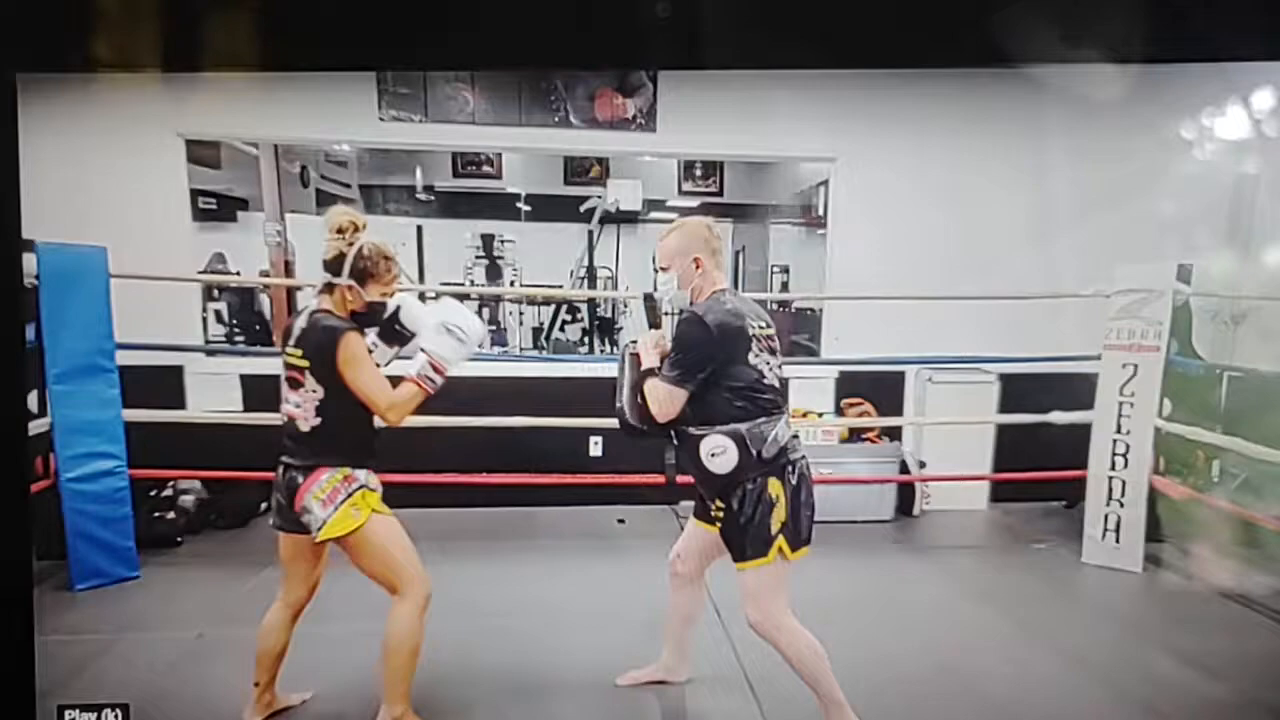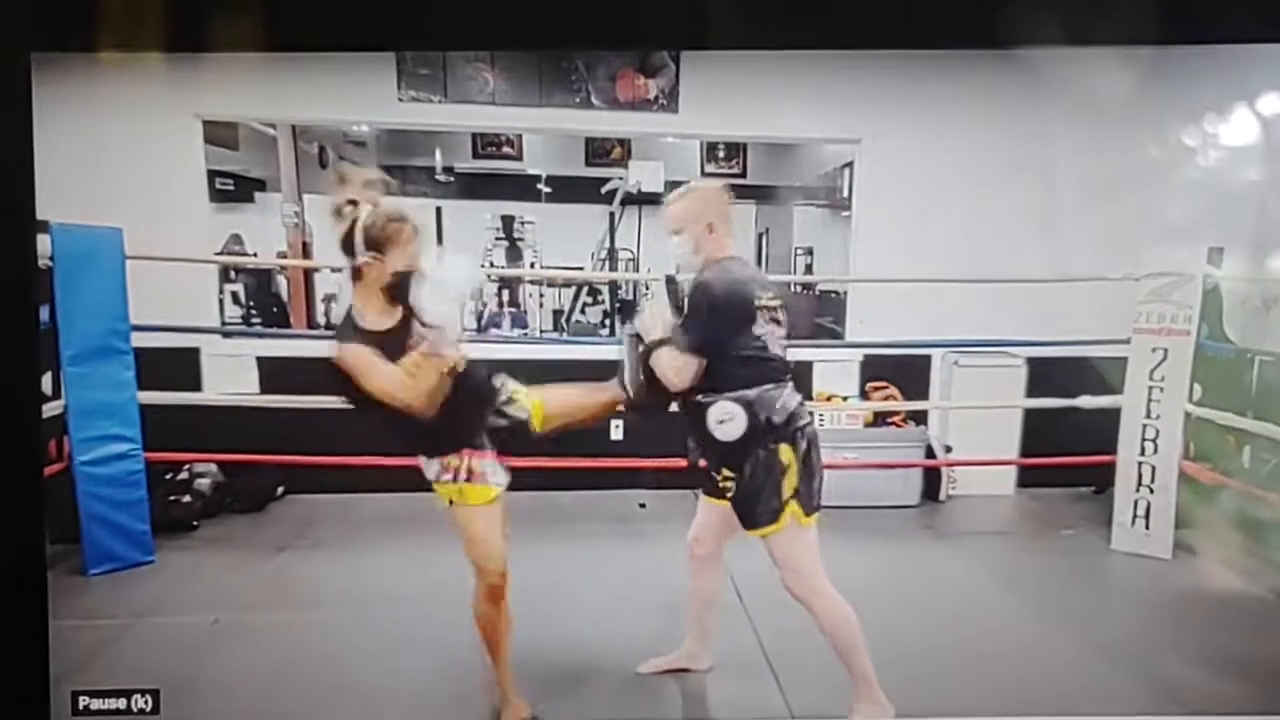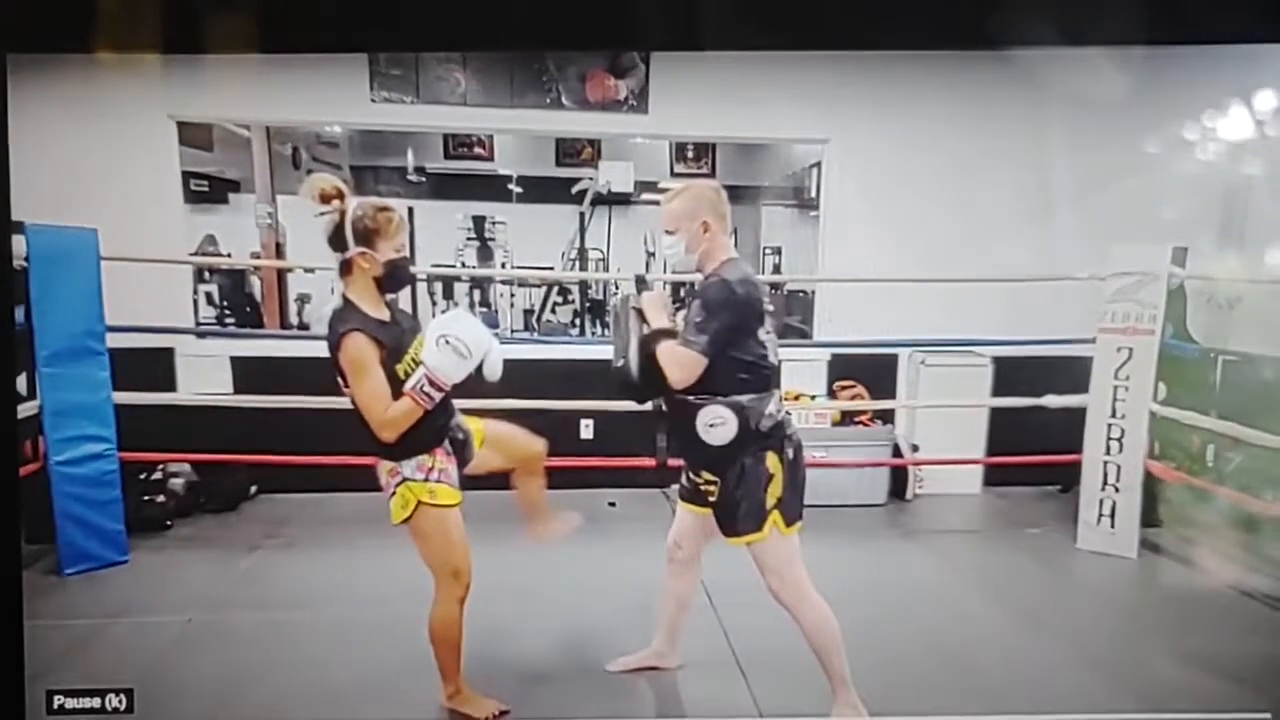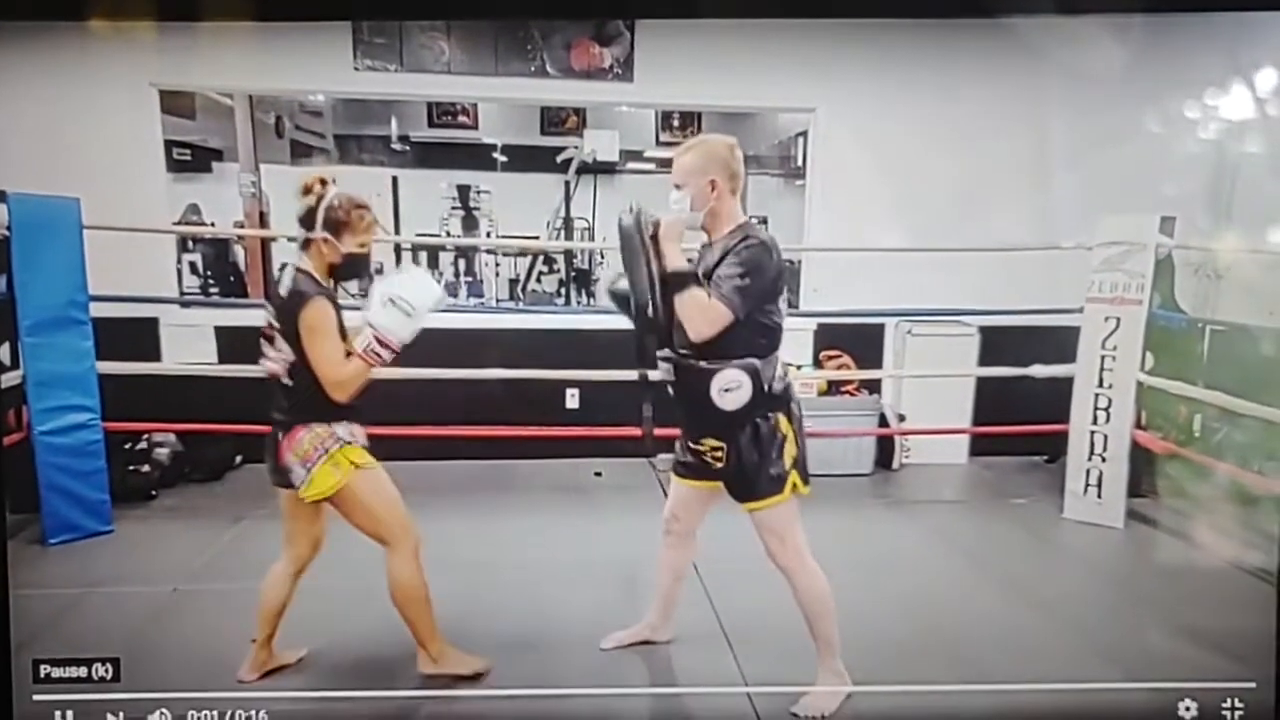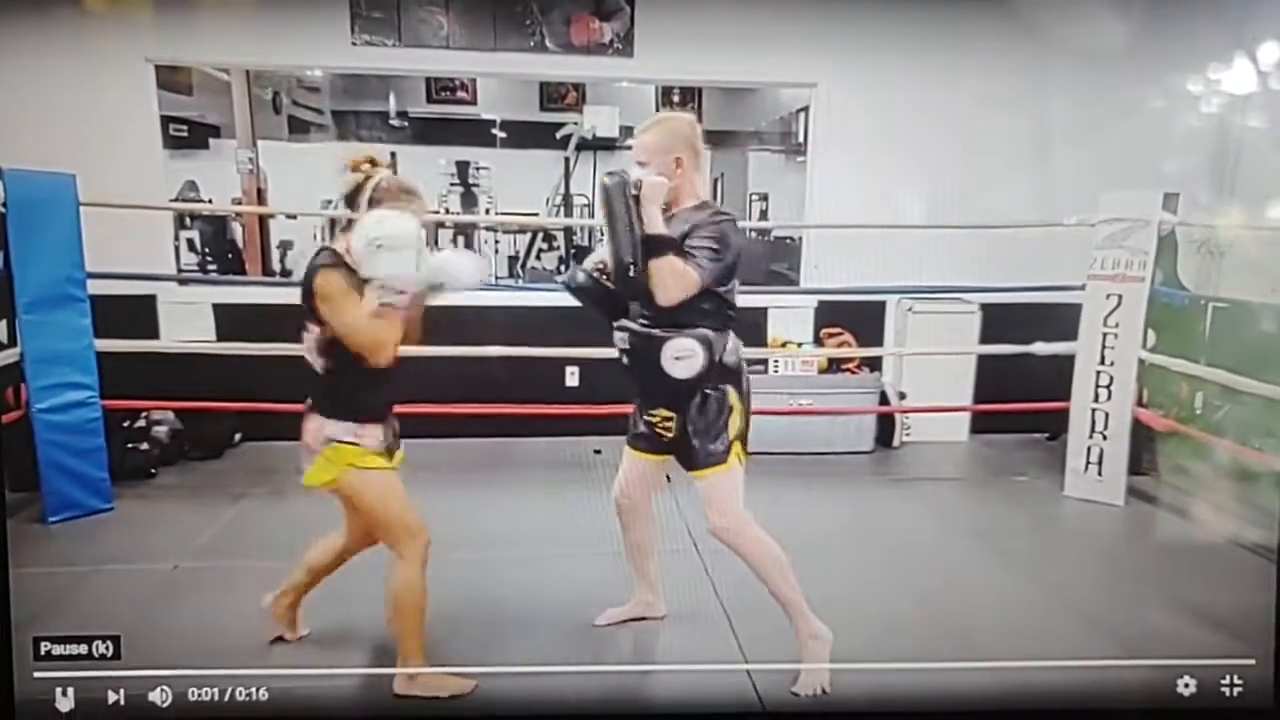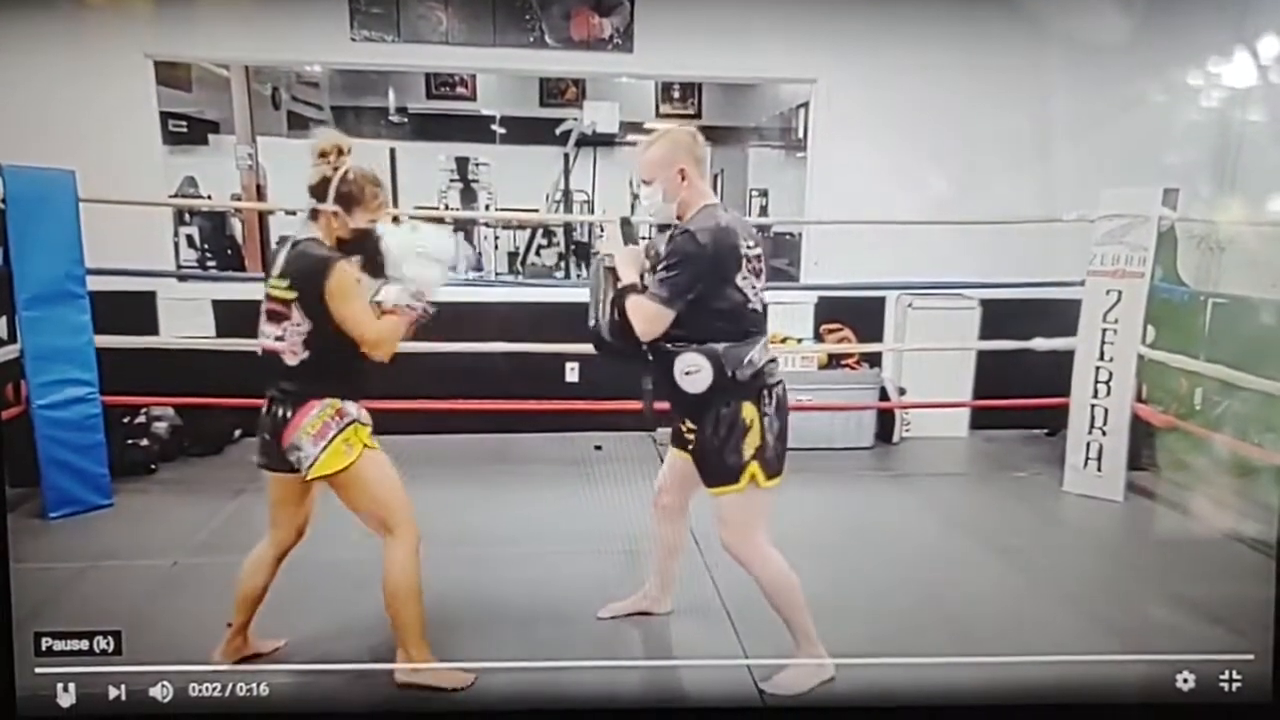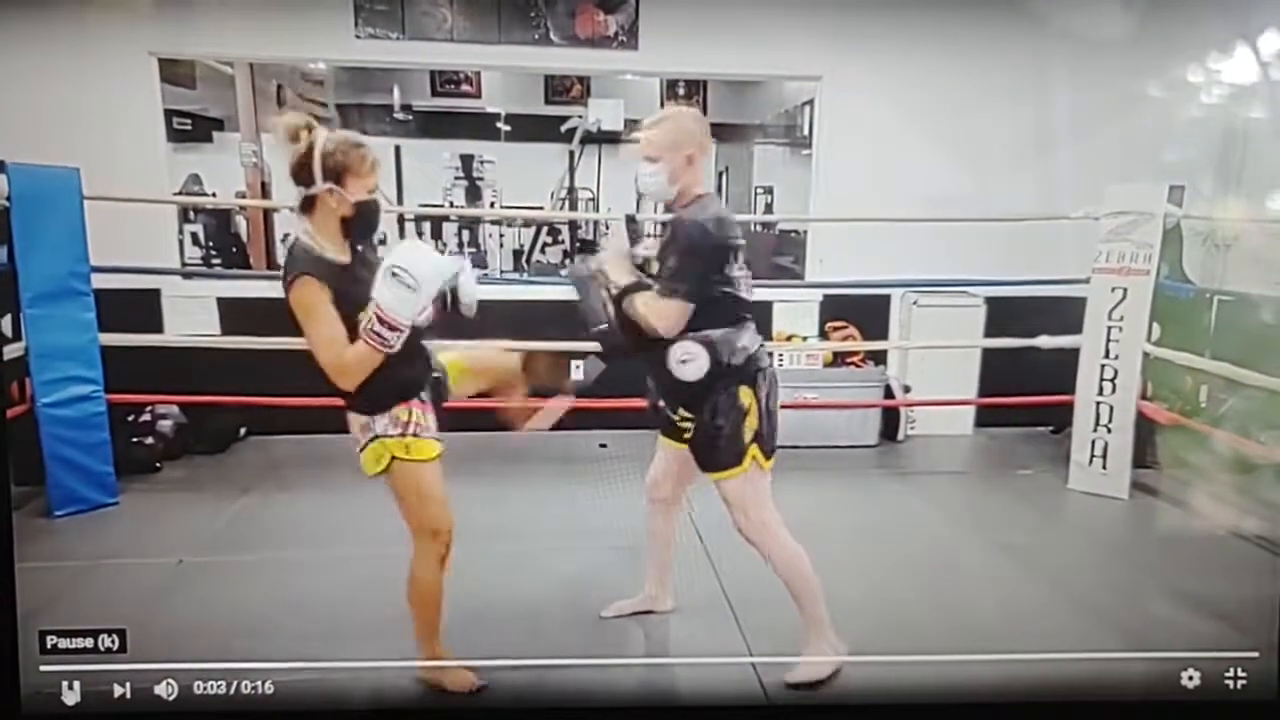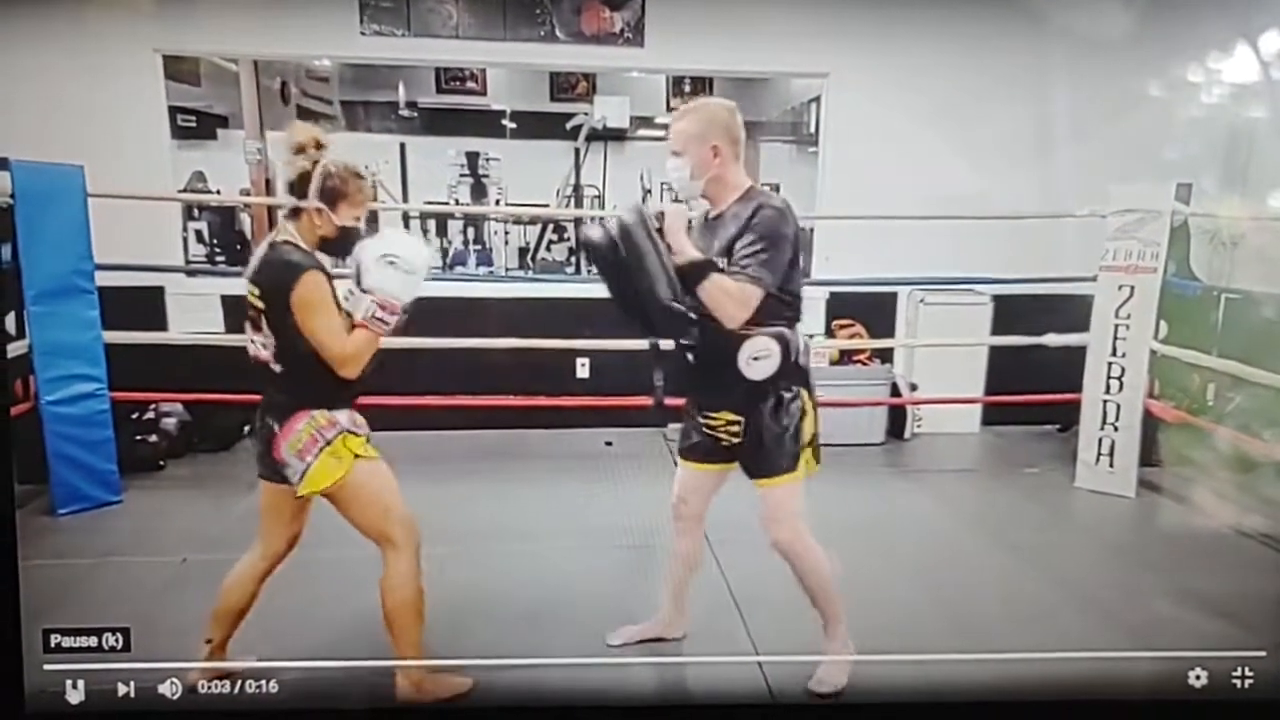
dt=0.7s
person 1, frame 1
left shoulder: (703, 321)
right shoulder: (748, 313)
left elbow: (664, 407)
left wrist: (650, 360)
right wrist: (672, 357)
left hip: (760, 483)
right hip: (736, 478)
left knee: (767, 616)
right knee: (684, 564)
right ankle: (672, 664)
person 1, frame 2
left shoulder: (713, 287)
right shoulder: (749, 279)
left elbow: (678, 376)
left wrist: (656, 335)
right wrist: (673, 336)
left hip: (773, 449)
right hip: (744, 447)
left knee: (804, 581)
right knee: (702, 545)
right ankle: (695, 651)
person 1, frame 3
left shoulder: (726, 290)
right shoulder: (728, 284)
left elbow: (681, 372)
left wrist: (658, 320)
right wrist: (660, 328)
left hip: (755, 457)
right hip: (719, 454)
left knee: (787, 583)
right knee: (681, 549)
right ankle: (664, 649)
person 1, frame 4
left shoulder: (753, 250)
right shoulder: (714, 247)
left elbow: (702, 325)
right elbow: (693, 319)
left wrist: (672, 256)
right wrist: (660, 271)
left hip: (755, 422)
left knee: (786, 549)
right knee: (677, 521)
left ankle: (833, 672)
right ankle: (658, 622)
person 1, frame 5
left shoulder: (712, 227)
right shoulder: (671, 220)
left elbow: (671, 292)
right elbow: (648, 296)
left wrist: (647, 221)
right wrist: (606, 273)
left hip: (710, 394)
right hip: (661, 392)
left knee: (728, 523)
right knee: (630, 498)
left ankle: (812, 633)
right ankle: (648, 598)
person 1, frame 6
left shoulder: (695, 240)
right shoulder: (732, 228)
left elbow: (648, 326)
left wrist: (628, 274)
right wrist: (650, 277)
left hip: (737, 406)
right hip: (716, 399)
left knee: (743, 540)
right knee: (669, 494)
left ankle: (813, 654)
right ankle: (657, 594)
person 1, frame 7
left shoulder: (699, 228)
right shoulder: (691, 222)
left elbow: (669, 318)
left wrist: (620, 282)
right wrist: (629, 276)
left hip: (730, 392)
right hip: (694, 390)
left knee: (757, 521)
right knee: (660, 489)
left ankle: (824, 642)
right ankle: (658, 591)
person 1, frame 8
left shoulder: (768, 216)
right shoulder: (711, 219)
left elbow: (735, 308)
left wrist: (684, 250)
right wrist: (665, 255)
left hip: (771, 397)
right hip: (714, 393)
left knee: (786, 532)
right knee: (685, 507)
left ankle: (838, 640)
right ankle: (671, 619)
person 2, frame 1
left shoulder: (302, 323)
right shoulder: (341, 337)
right elbow: (391, 407)
left wrist: (388, 340)
right wrist: (437, 359)
left hip: (294, 479)
right hip: (335, 485)
left knee: (292, 596)
right knee: (414, 589)
person 2, frame 2
left shoulder: (420, 299)
right shoulder: (352, 344)
left elbow: (449, 367)
right elbow: (419, 399)
right wrist: (436, 337)
left hip: (497, 405)
right hip: (458, 456)
left knee: (603, 394)
right knee: (492, 574)
person 2, frame 3
left shoulder: (384, 307)
right shoulder: (354, 335)
right elbow: (387, 425)
left wrist: (461, 348)
right wrist: (440, 372)
left hip: (448, 432)
right hip: (415, 466)
left knee: (533, 449)
right knee: (455, 581)
left ankle: (540, 520)
person 2, frame 4
left shoulder: (296, 287)
right shoulder: (313, 301)
left elbow: (334, 359)
right elbow: (340, 385)
left wrist: (384, 319)
right wrist: (388, 332)
left hip: (293, 439)
right hip: (322, 440)
left knee: (298, 551)
right knee: (403, 540)
left ankle: (260, 655)
right ankle: (434, 652)
person 2, frame 5
left shoulder: (378, 264)
right shoulder: (330, 275)
left elbow: (397, 335)
right elbow: (379, 351)
left wrist: (429, 278)
right wrist: (394, 285)
left hip: (372, 426)
right hip: (340, 435)
left knee: (362, 533)
right knee: (411, 543)
left ankle: (284, 607)
right ankle: (412, 672)
person 2, frame 6
left shoulder: (291, 255)
right shoulder: (331, 268)
right elbow: (378, 345)
left wrist: (383, 287)
right wrist: (413, 292)
left hip: (283, 414)
right hip: (326, 418)
left knee: (281, 535)
right knee: (402, 530)
left ankle: (234, 642)
right ankle: (415, 660)
person 2, frame 7
left shoulder: (349, 244)
right shoulder: (307, 276)
right elbow: (346, 373)
left wrist: (438, 280)
right wrist: (391, 311)
left hip: (420, 373)
right hip: (387, 413)
left knee: (513, 363)
right knee: (435, 536)
left ankle: (524, 412)
right ankle: (435, 663)
person 2, frame 8
left shoulder: (269, 256)
right shoulder: (303, 275)
right elbow: (348, 361)
left wrist: (364, 295)
right wrist: (387, 300)
left hip: (280, 424)
right hip: (319, 429)
left knee: (269, 549)
right knee: (402, 539)
left ankle: (211, 657)
right ankle: (414, 675)
